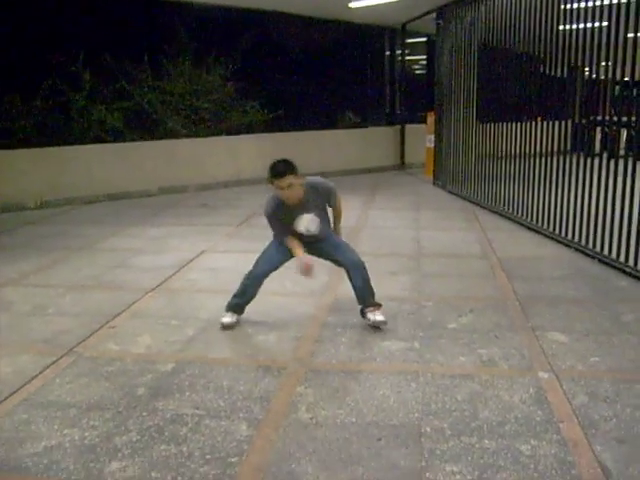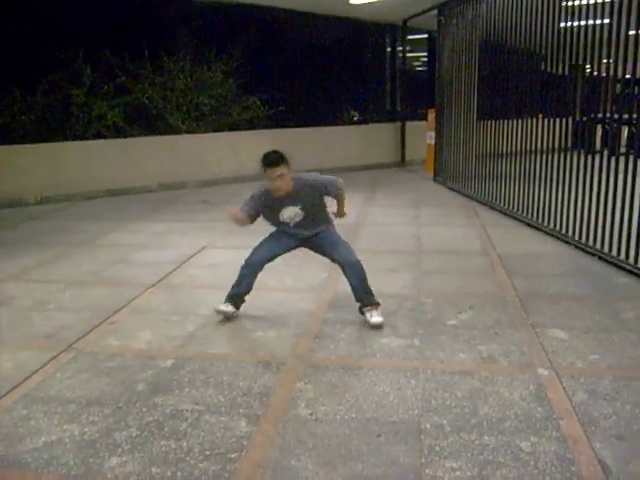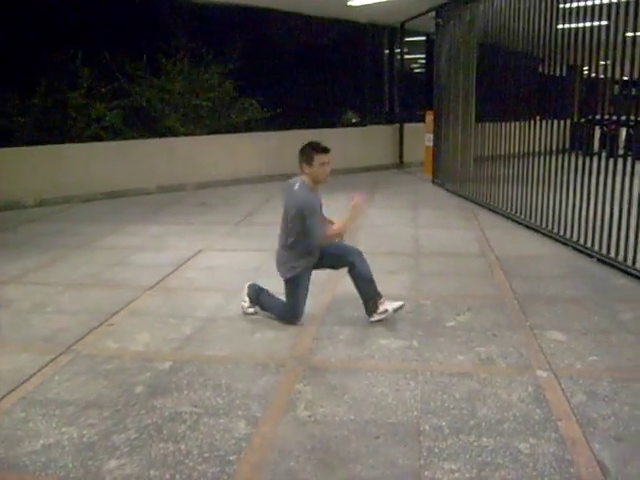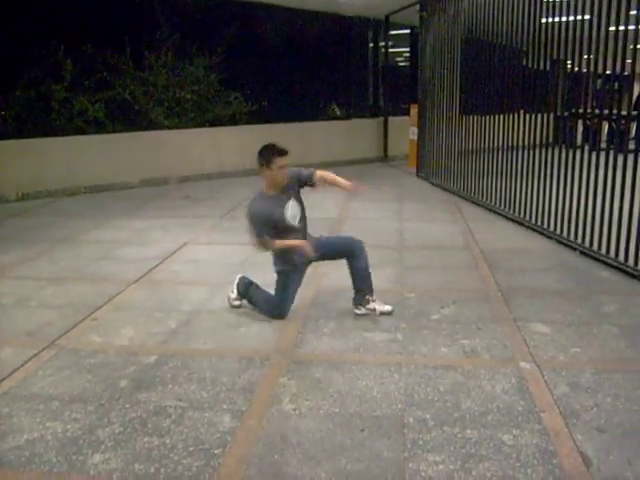
dt=0.3s
person 1, frame 1
left shoulder: (317, 186)
right shoulder: (272, 208)
left elbow: (335, 200)
right elbow: (288, 237)
left wrist: (337, 226)
right wrist: (301, 256)
left hip: (322, 237)
right hip: (290, 240)
left knee: (355, 263)
right knee: (257, 272)
left ankle: (370, 308)
right ankle: (234, 310)
person 1, frame 2
left shoulder: (312, 182)
right shoulder: (262, 195)
left elbow: (339, 185)
right elbow: (245, 218)
left wrist: (341, 209)
right wrist: (238, 217)
left hip: (320, 231)
right hip: (287, 233)
left knee: (351, 261)
right knee: (253, 262)
left ankle: (369, 307)
right ankle: (233, 302)
person 1, frame 3
left shoulder: (296, 184)
right shoulder: (306, 199)
right elbow: (325, 237)
left wrist: (329, 223)
right wrist: (353, 212)
left hip: (311, 250)
right hip: (296, 261)
left knee: (354, 256)
right knee: (292, 317)
left ankle: (375, 307)
right ankle: (254, 293)
person 1, frame 4
left shoulder: (291, 177)
right shoulder: (258, 209)
left elbow: (319, 176)
right elbow: (263, 244)
left wrist: (343, 183)
right wrist: (296, 243)
left hip: (308, 243)
right hip: (290, 258)
left knee: (355, 247)
right knee: (279, 312)
left ankle: (364, 301)
right ankle: (244, 287)
